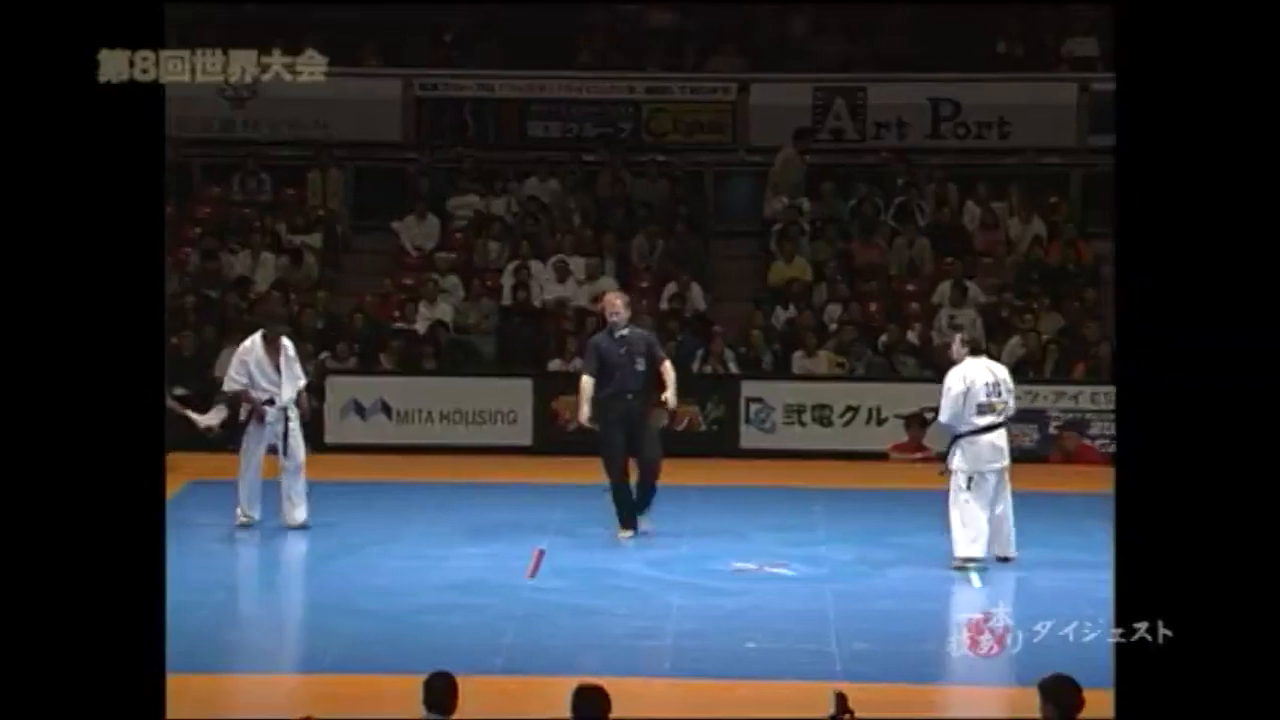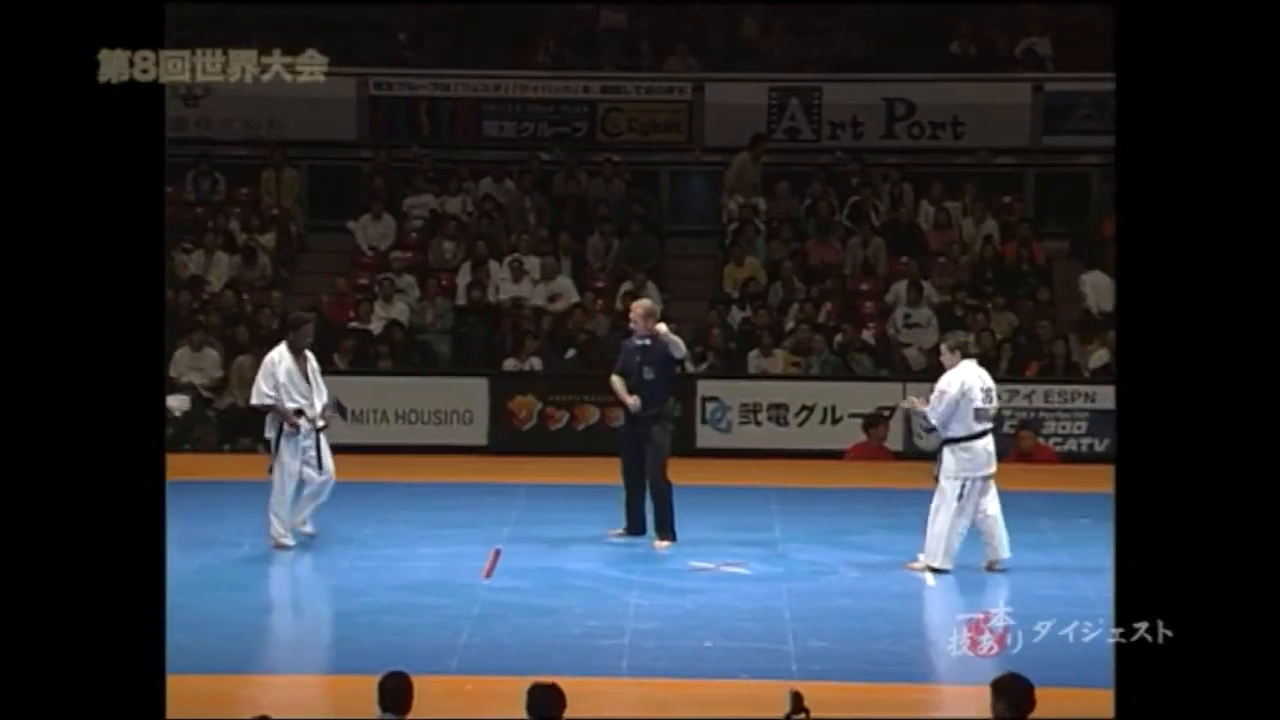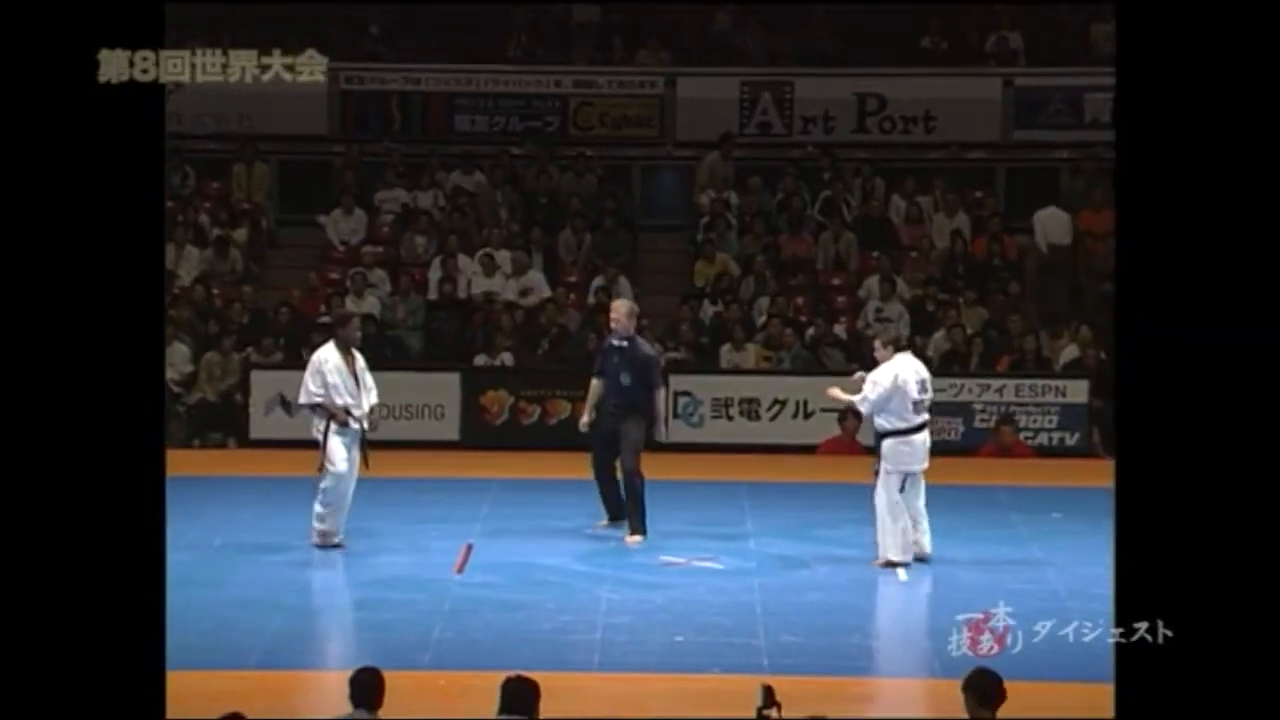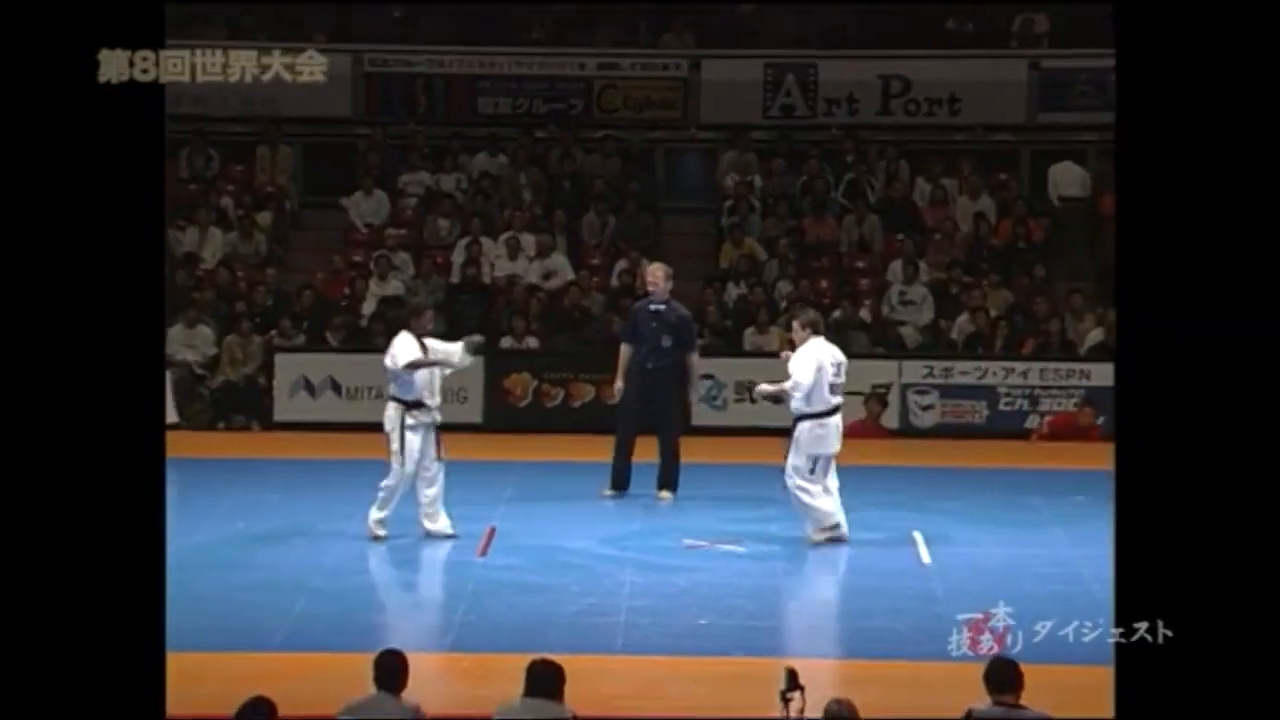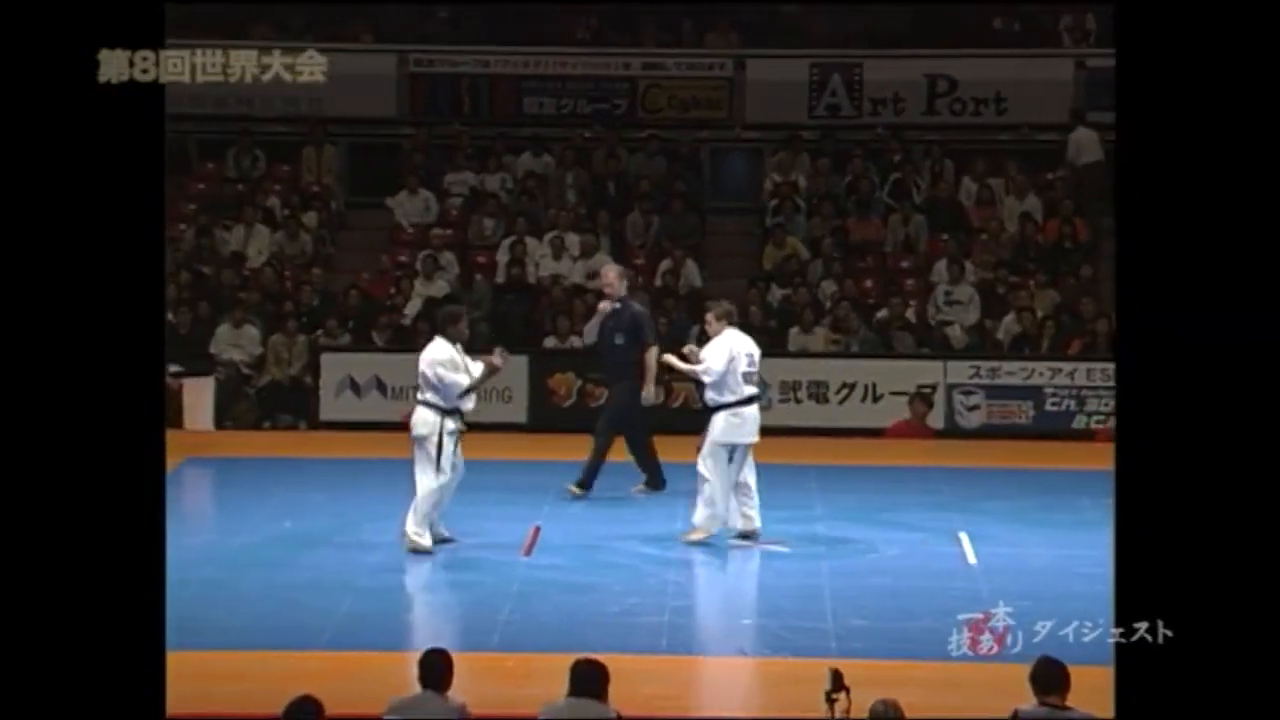
dt=1s
person 1, frame 1
left shoulder: (644, 337)
right shoulder: (597, 342)
left elbow: (664, 363)
right elbow: (588, 376)
left wrist: (671, 389)
right wrist: (585, 406)
left hip: (639, 409)
right hip: (611, 411)
left knee: (651, 464)
right knee: (616, 469)
left ankle: (638, 508)
right ankle: (627, 522)
person 1, frame 2
left shoulder: (664, 346)
right shoulder: (629, 346)
left elbow: (681, 352)
right elbow: (616, 376)
left wrist: (667, 335)
right wrist: (626, 399)
left hip: (657, 419)
right hip: (633, 418)
left knee: (656, 476)
right knee: (631, 475)
left ankle: (666, 533)
right ankle: (635, 526)
person 1, frame 3
left shoulder: (645, 353)
right shoulder: (608, 346)
left elbow: (658, 389)
right elbow: (598, 379)
left wrist: (659, 424)
right wrist: (587, 412)
left hip: (633, 417)
right hip: (606, 415)
left knee: (630, 468)
right knee: (602, 467)
left ankle: (637, 529)
right ankle: (617, 513)
person 1, frame 4
left shoulder: (681, 316)
right shoulder: (638, 310)
left elbow: (691, 353)
right elbow: (627, 344)
left wrist: (692, 387)
right wrist: (620, 377)
left hip: (667, 381)
right hip: (638, 377)
left knee: (668, 436)
right knee: (625, 430)
left ankle: (667, 486)
right ankle: (618, 484)
person 1, frame 5
left shoulder: (637, 312)
right shoulder: (606, 313)
left elbow: (652, 348)
right elbow: (588, 339)
left wrist: (650, 384)
right wrist: (599, 317)
left hip: (629, 381)
right hip: (614, 379)
left knee: (604, 429)
right knee: (635, 432)
left ankle: (584, 484)
right ankle: (655, 480)
person 2, frame 1
left shoulder: (959, 373)
right shoulder: (1001, 370)
left elbow: (948, 415)
right elbow: (1010, 407)
left wrist: (962, 423)
left hip: (971, 444)
right hip: (998, 439)
left knee: (967, 501)
right knee: (1000, 501)
left ankle: (970, 553)
right ankle: (1004, 549)
person 2, frame 2
left shoulder: (954, 378)
right shoulder: (982, 375)
left elbow: (936, 414)
left wrist: (918, 408)
right wrist: (928, 406)
left hip: (962, 451)
right hip: (982, 446)
left knee: (949, 507)
right knee: (987, 505)
left ankle: (935, 559)
right ankle: (997, 556)
person 2, frame 3
left shoulder: (890, 371)
right shoulder: (918, 366)
left elbow: (867, 403)
left wrist: (840, 396)
right wrist: (868, 384)
left hip: (899, 443)
right hip: (918, 438)
left knee: (891, 499)
right knee: (912, 497)
left ankle: (898, 553)
right ankle: (919, 547)
person 2, frame 4
left shoulder: (807, 353)
right shoulder: (835, 351)
left elbow: (799, 387)
left wrist: (770, 389)
right wrist: (794, 362)
left hip: (813, 424)
right hip: (830, 420)
left knee: (797, 476)
right knee: (823, 478)
left ankle: (828, 522)
right ankle: (834, 528)
person 2, frame 5
left shoulder: (723, 343)
right shoulder: (746, 342)
left elbow: (710, 373)
left wrist: (678, 364)
right wrist: (700, 359)
left hip: (731, 415)
right hip: (746, 412)
left knee: (711, 467)
right knee: (738, 472)
left ankle: (706, 525)
right ankle: (749, 525)
person 3, frame 1
left shoulder: (288, 346)
right shoulder: (248, 348)
left elbow: (296, 378)
right elbow: (235, 384)
left wrist: (302, 400)
right wrist: (254, 405)
left hip: (287, 412)
right hip: (260, 414)
left knee: (295, 461)
right knee: (251, 465)
left ankle: (296, 514)
right ankle: (247, 514)
person 3, frame 2
left shoulder: (309, 358)
right shoulder: (274, 359)
left elbow: (318, 390)
right elbow: (263, 397)
left wrist: (325, 410)
right wrist: (286, 416)
left hip: (312, 426)
right hip: (287, 428)
left knee: (324, 475)
right knee: (284, 483)
left ankle: (299, 519)
right ankle: (281, 535)
person 3, frame 3
left shoulder: (357, 357)
right shoulder: (322, 357)
left elbow: (368, 390)
right elbow: (311, 395)
left wrist: (371, 414)
right wrist: (335, 412)
left hip: (355, 426)
right hip: (332, 425)
left knee: (347, 481)
right knee: (337, 471)
left ankle: (329, 534)
right ankle: (322, 520)
person 3, frame 4
left shoulder: (429, 344)
right shoulder: (400, 344)
left elbow: (456, 352)
right elbow: (408, 363)
left wrist: (470, 343)
right wrist: (437, 363)
left hip: (425, 416)
right hip: (405, 417)
left knee: (432, 471)
right knee: (402, 472)
left ankle: (435, 524)
right ankle: (377, 520)
person 3, frame 5
left shoulder: (452, 349)
right shoulder: (438, 354)
left elbow: (473, 372)
right elbow: (460, 389)
left wrist: (490, 365)
right wrist: (489, 373)
left hip: (445, 421)
right hip: (434, 422)
left knee: (451, 475)
right knee: (434, 479)
left ankle: (433, 529)
right ankle: (416, 534)
